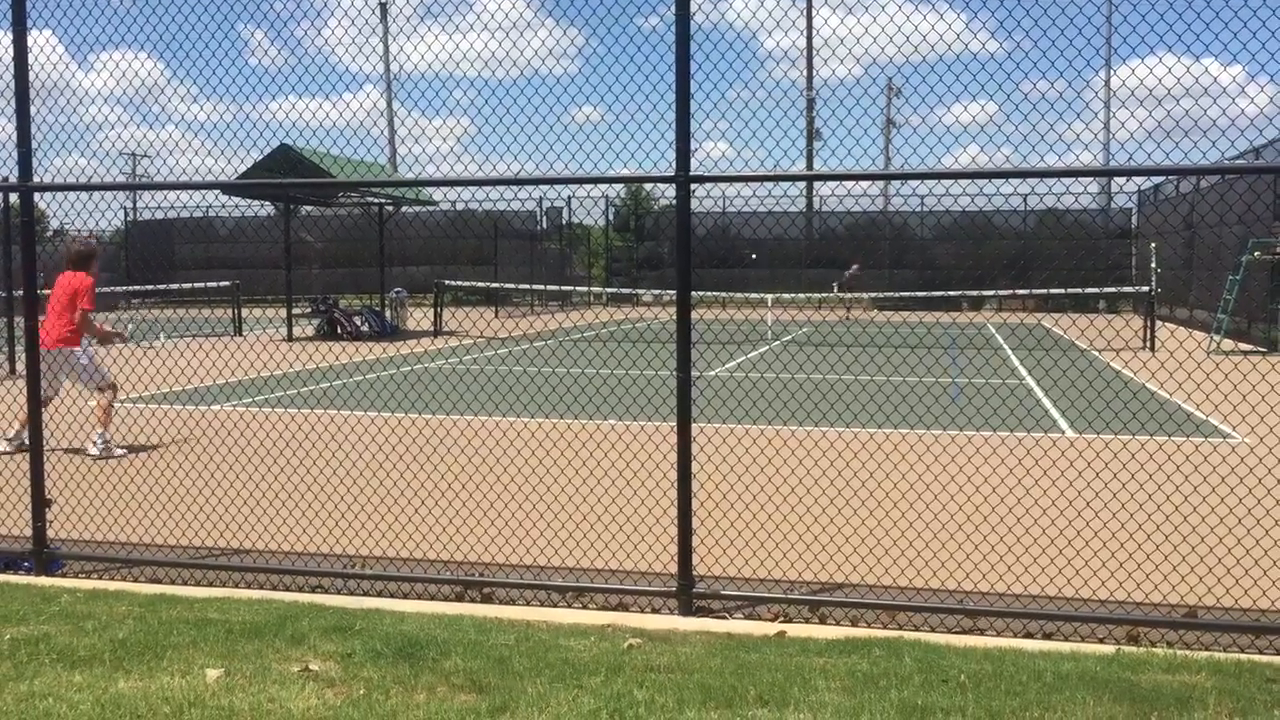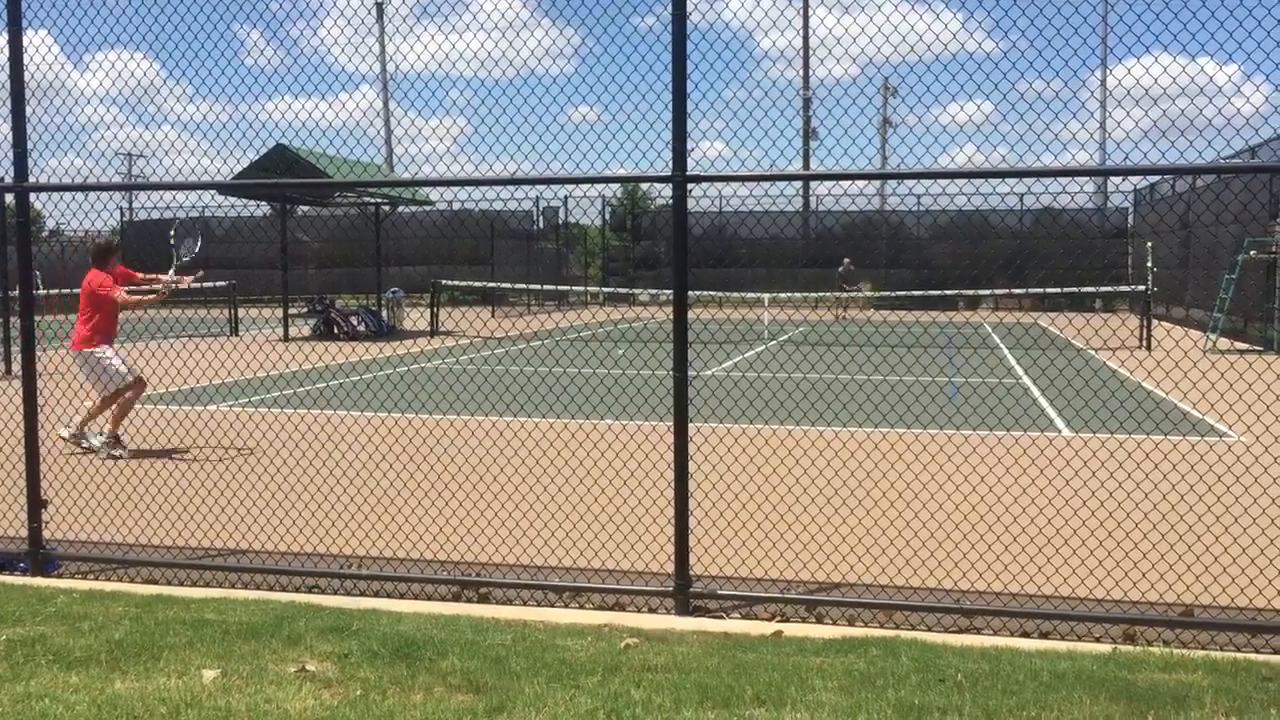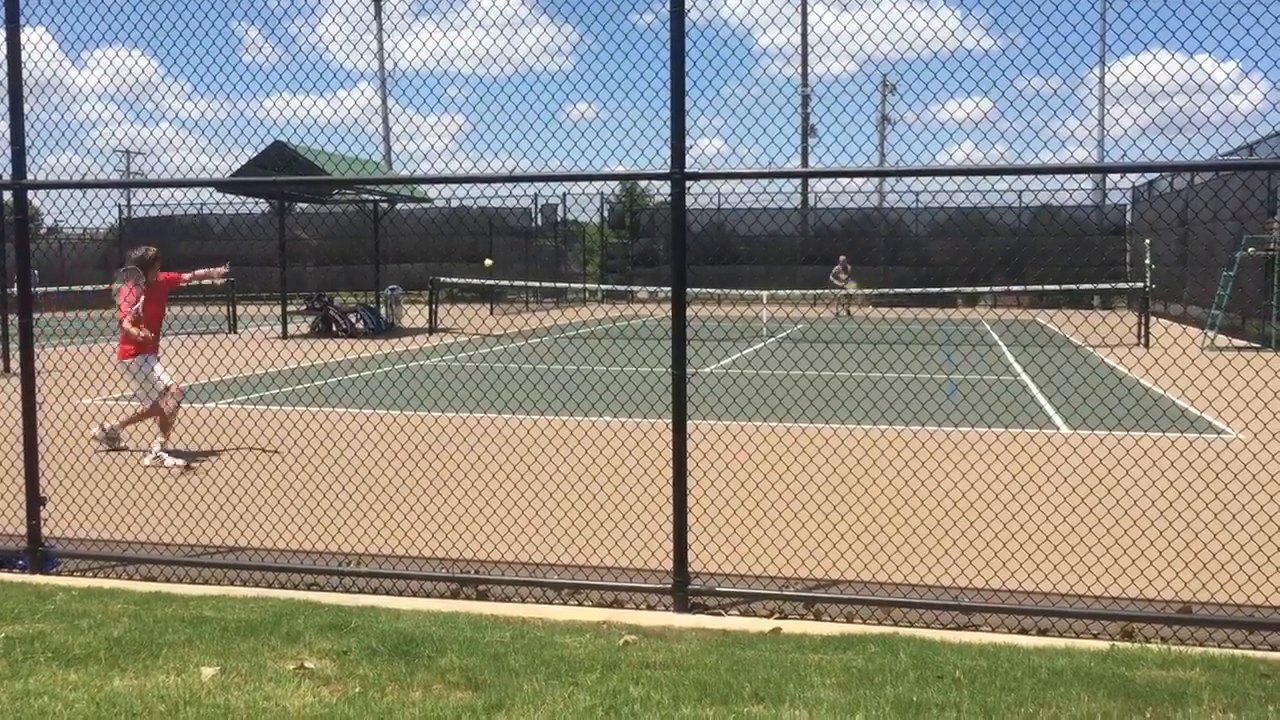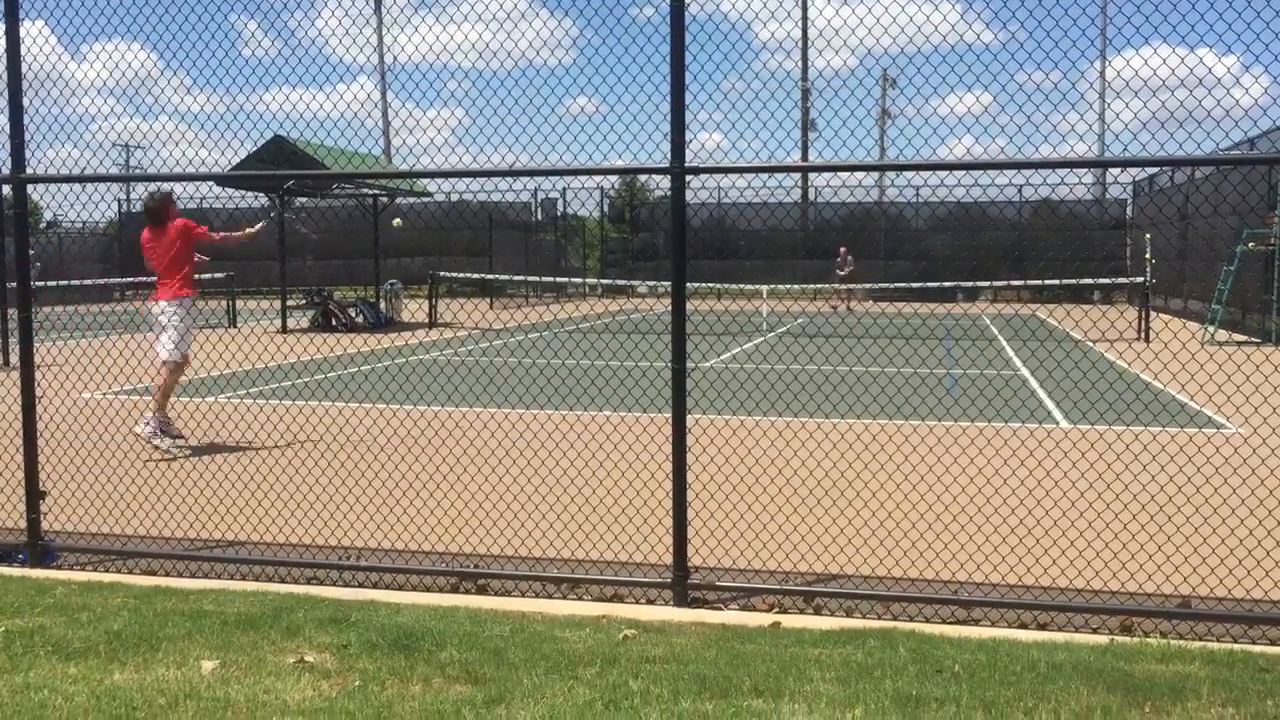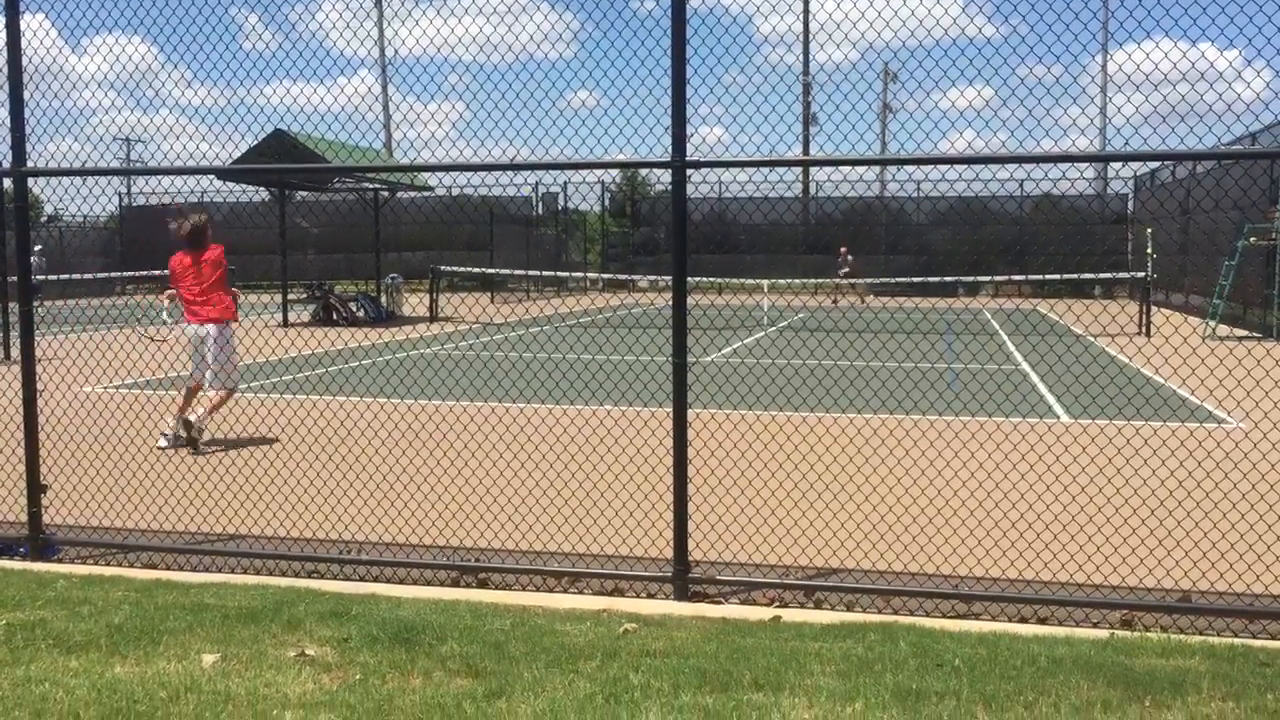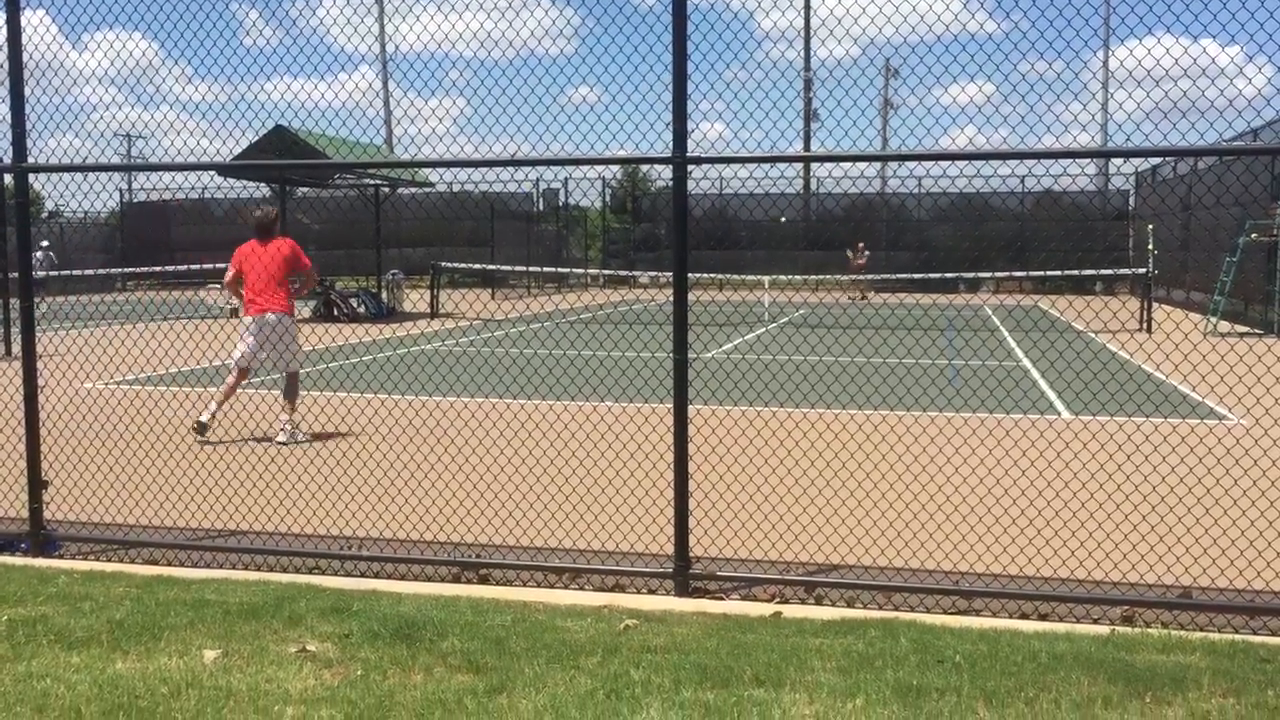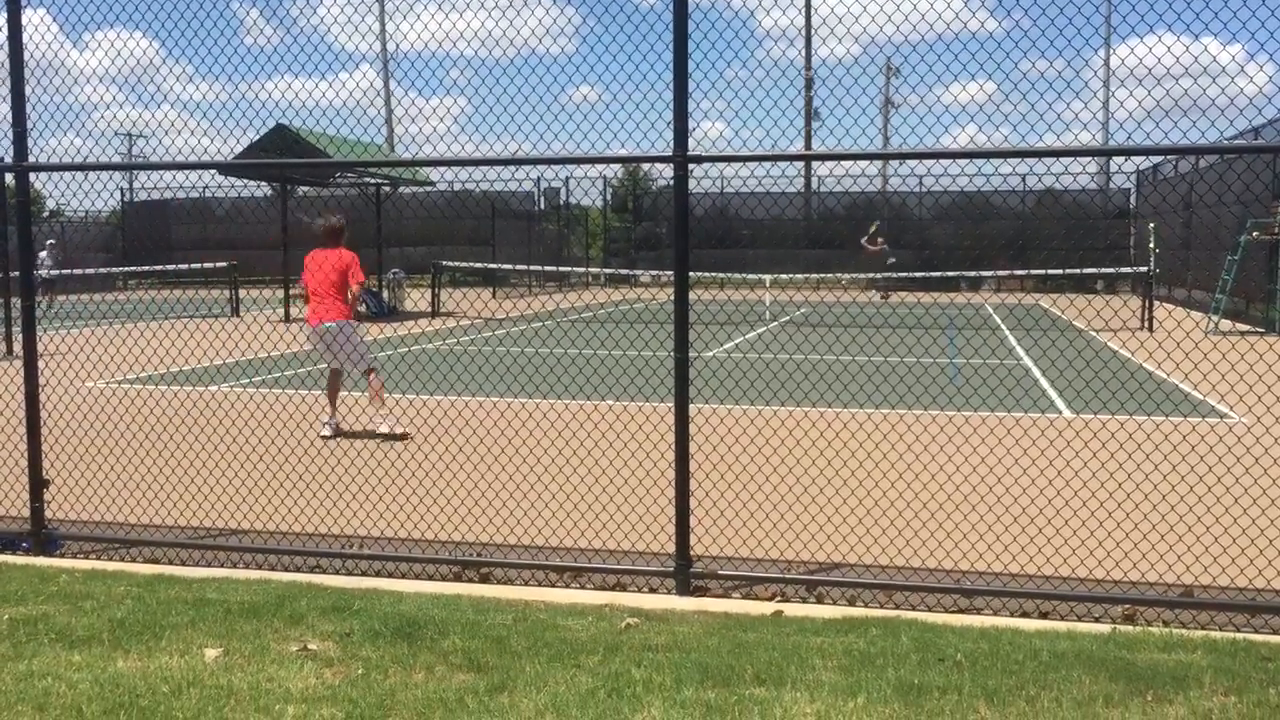
dt=0.3s
person 1, frame 1
left shoulder: (65, 277)
right shoulder: (86, 281)
right elbow: (81, 320)
left wrist: (103, 331)
right wrist: (102, 334)
left hip: (46, 344)
right hip: (68, 346)
left knee: (44, 396)
right knee: (107, 387)
left ankle: (13, 439)
right ankle: (100, 442)
person 1, frame 2
left shoulder: (116, 272)
right shoulder: (99, 278)
left elbow: (147, 278)
right elbow: (126, 301)
left wrist: (179, 279)
right wrist: (155, 298)
left hip: (100, 345)
right hip: (92, 347)
left knee: (115, 392)
right knee: (135, 386)
left ankle: (75, 429)
right ankle: (108, 440)
person 1, frame 3
left shoulder: (161, 281)
right shoulder: (130, 292)
left elbow: (190, 276)
right elbow: (125, 323)
left wrist: (213, 272)
right wrist: (137, 333)
left hip: (150, 355)
right hip: (134, 357)
left knee: (156, 405)
right knee: (173, 392)
left ankle: (109, 431)
right ankle: (158, 452)
person 1, frame 4
left shoulder: (146, 235)
right shoulder: (180, 226)
right elbow: (218, 239)
right wrist: (250, 232)
left hip: (162, 301)
right hip: (176, 301)
left knee: (179, 362)
right knee: (172, 365)
left ankle: (160, 419)
right ankle: (152, 424)
person 1, frame 5
left shoulder: (176, 262)
right shoulder: (217, 253)
left elbow: (179, 292)
left hip: (194, 324)
right hip: (217, 325)
left knee: (196, 382)
right knee: (226, 387)
left ankle: (172, 433)
right ankle: (197, 420)
person 1, frame 6
left shoulder: (243, 250)
right shoulder: (288, 246)
left elbow: (228, 283)
right elbow: (312, 280)
left hip: (252, 317)
right hip: (280, 316)
left knee: (239, 371)
right knee: (292, 373)
left ankle: (208, 414)
right ankle: (287, 429)
person 1, frame 7
left shoulder: (311, 258)
right shoulder: (348, 257)
left elbow: (305, 293)
right elbow: (356, 291)
left hip: (314, 325)
right hip: (339, 322)
left knee: (336, 368)
right knee: (370, 370)
left ankle: (330, 422)
right ankle: (383, 421)
